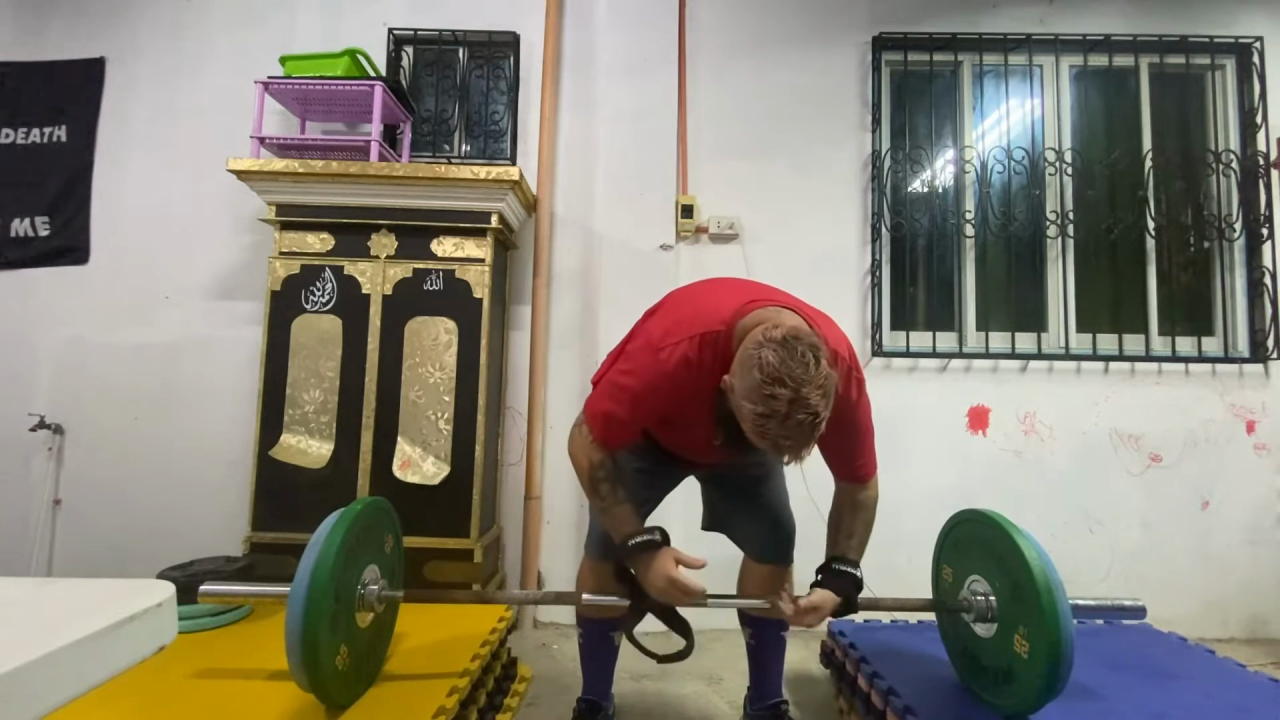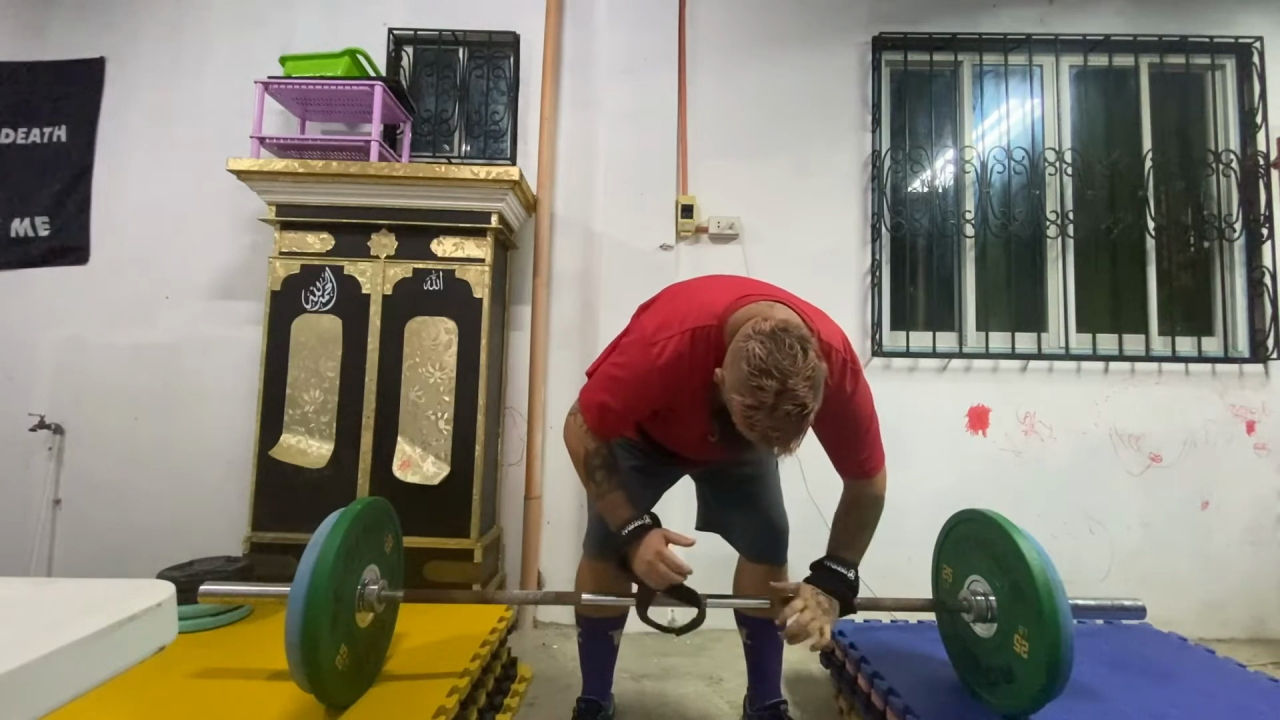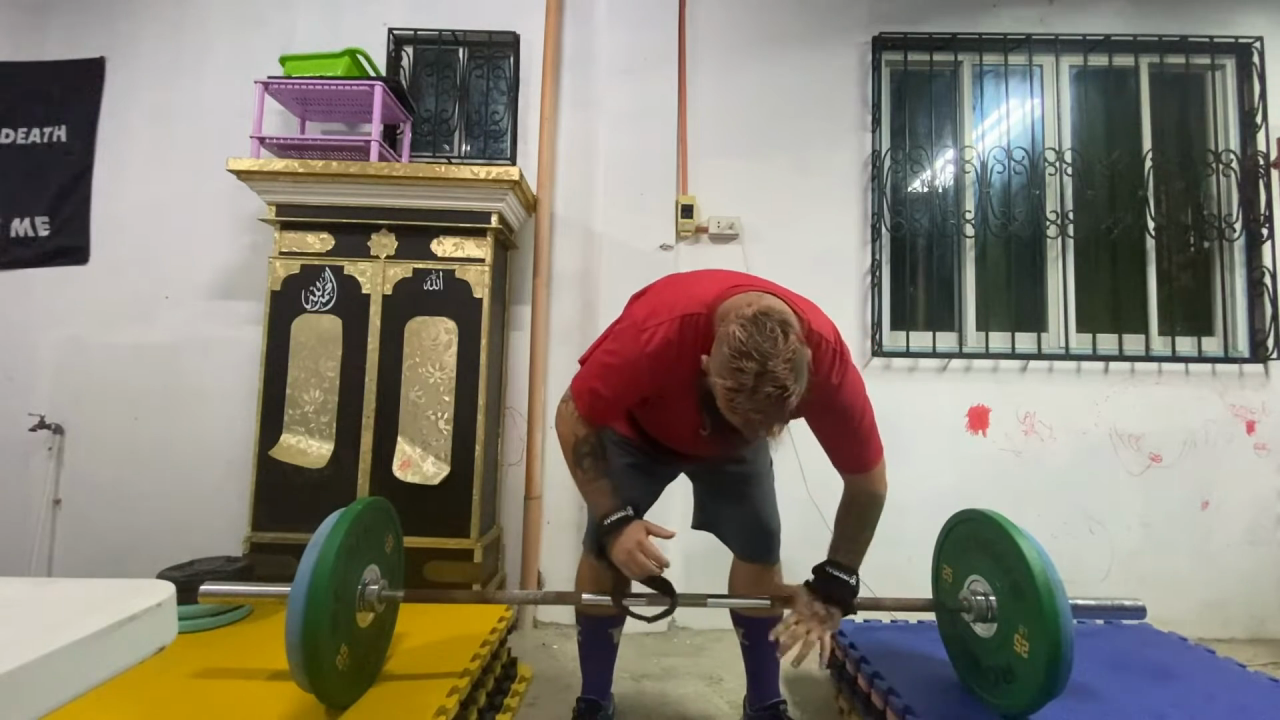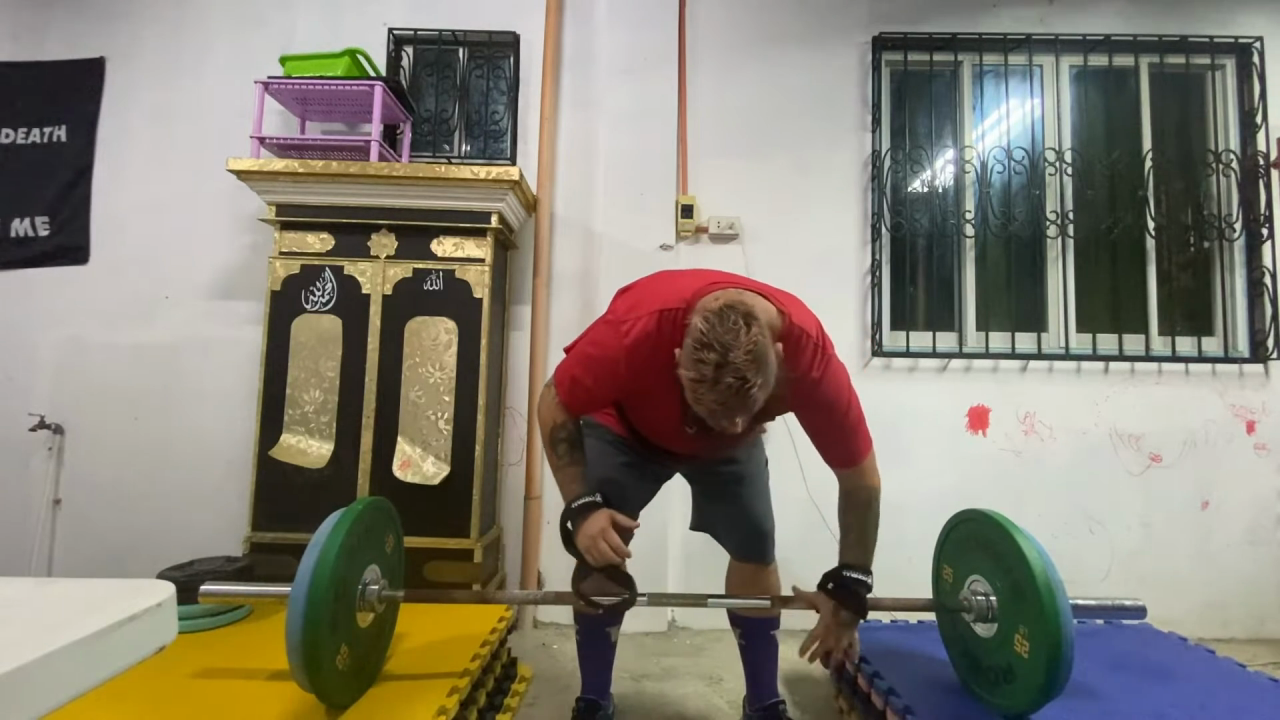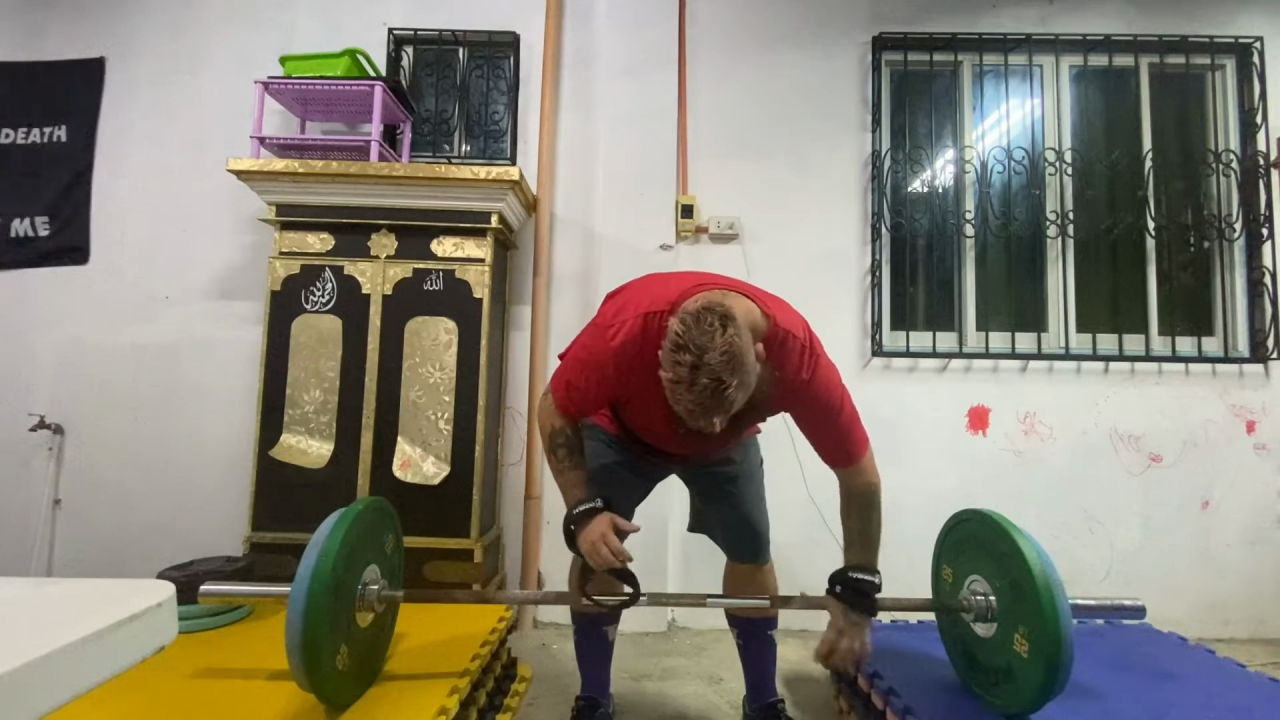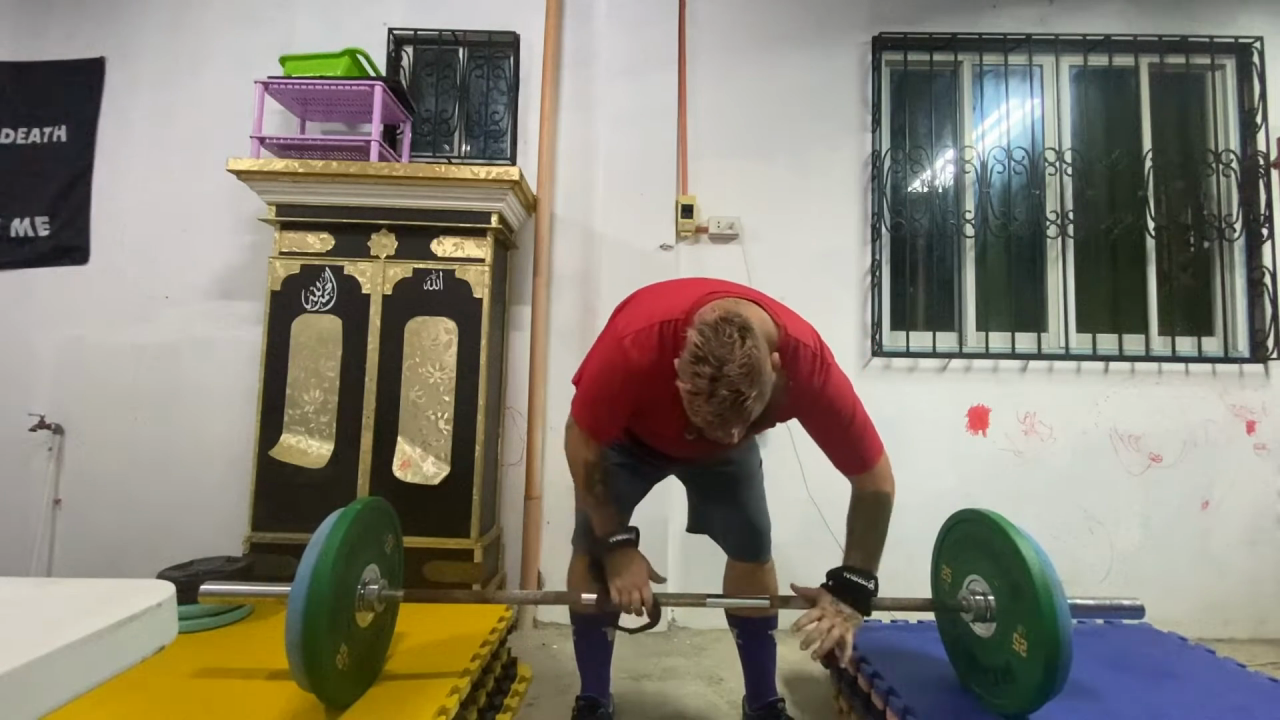
dt=0.4s
person 1, frame 1
left shoulder: (839, 371)
right shoulder: (670, 350)
left elbow: (859, 484)
right elbow: (588, 441)
left wrist: (839, 576)
right wrist: (640, 546)
left hip: (739, 439)
right hip: (644, 430)
left knee: (775, 543)
right knee: (607, 548)
person 1, frame 2
left shoulder: (837, 367)
right shoulder: (664, 344)
left elbow: (867, 482)
right elbow: (583, 429)
left wrist: (832, 579)
right wrist: (632, 530)
left hip: (736, 444)
right hip: (640, 430)
left knee: (768, 545)
right knee: (606, 547)
person 1, frame 3
left shoulder: (827, 362)
right shoulder: (655, 331)
left elbow: (867, 480)
right elbow: (574, 416)
left wrist: (833, 586)
right wrist: (612, 519)
right hip: (634, 429)
left knee: (761, 547)
right knee: (606, 550)
person 1, frame 4
left shoulder: (810, 356)
right shoulder: (637, 326)
left elbow: (860, 477)
right elbow: (555, 404)
left wrist: (849, 587)
right wrist: (581, 506)
right hip: (627, 429)
left knee: (756, 549)
right knee: (598, 548)
person 1, frame 5
left shoulder: (797, 356)
right shoulder: (624, 329)
left elbow: (859, 475)
right elbow: (556, 411)
left wrist: (856, 588)
right wrist: (583, 511)
right hip: (622, 430)
left knee: (751, 551)
right knee: (593, 548)
person 1, frame 6
left shoulder: (807, 364)
right shoulder: (636, 340)
left elbow: (875, 481)
right elbow: (583, 442)
left wrist: (851, 588)
right wrist: (617, 544)
right hip: (624, 433)
left knee: (752, 548)
right knee: (594, 548)
